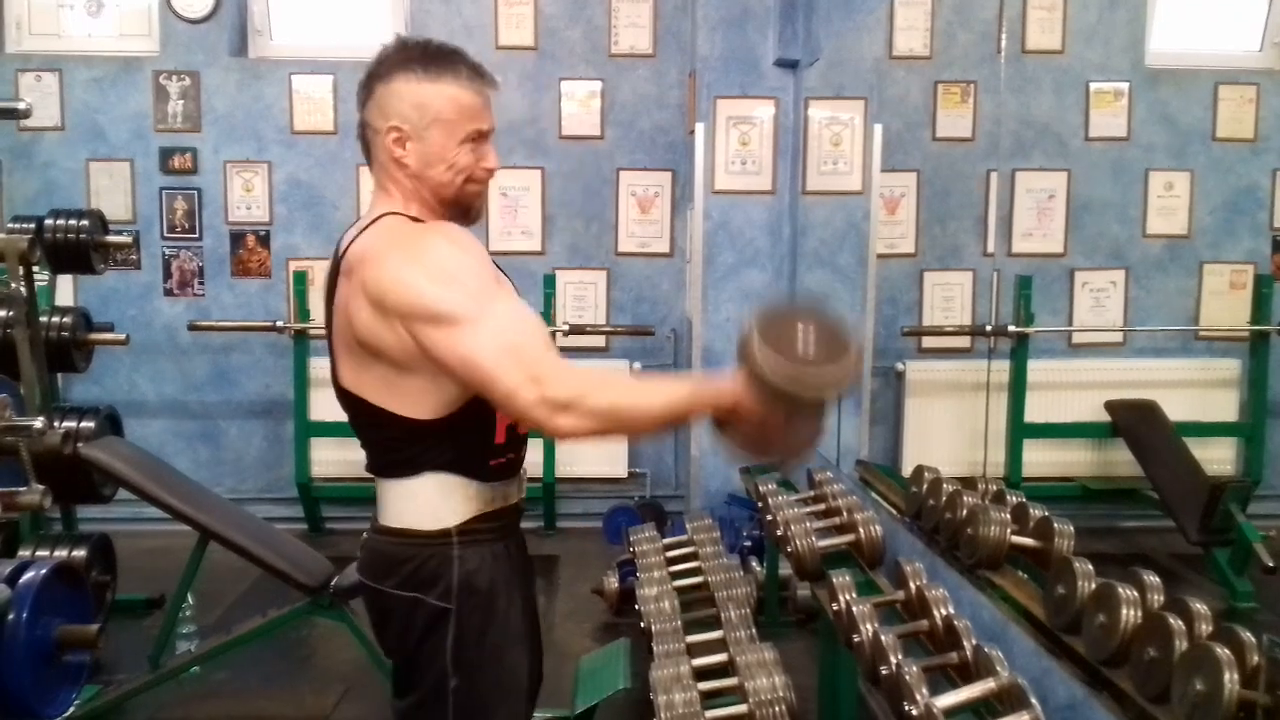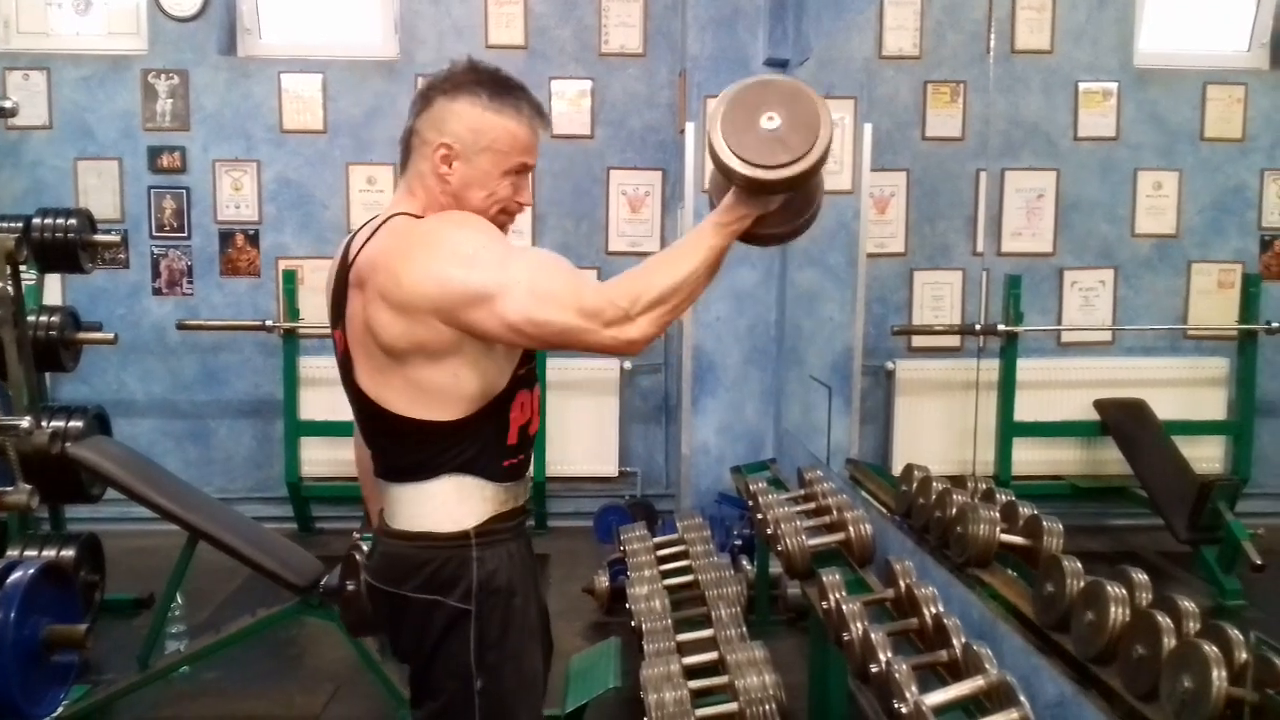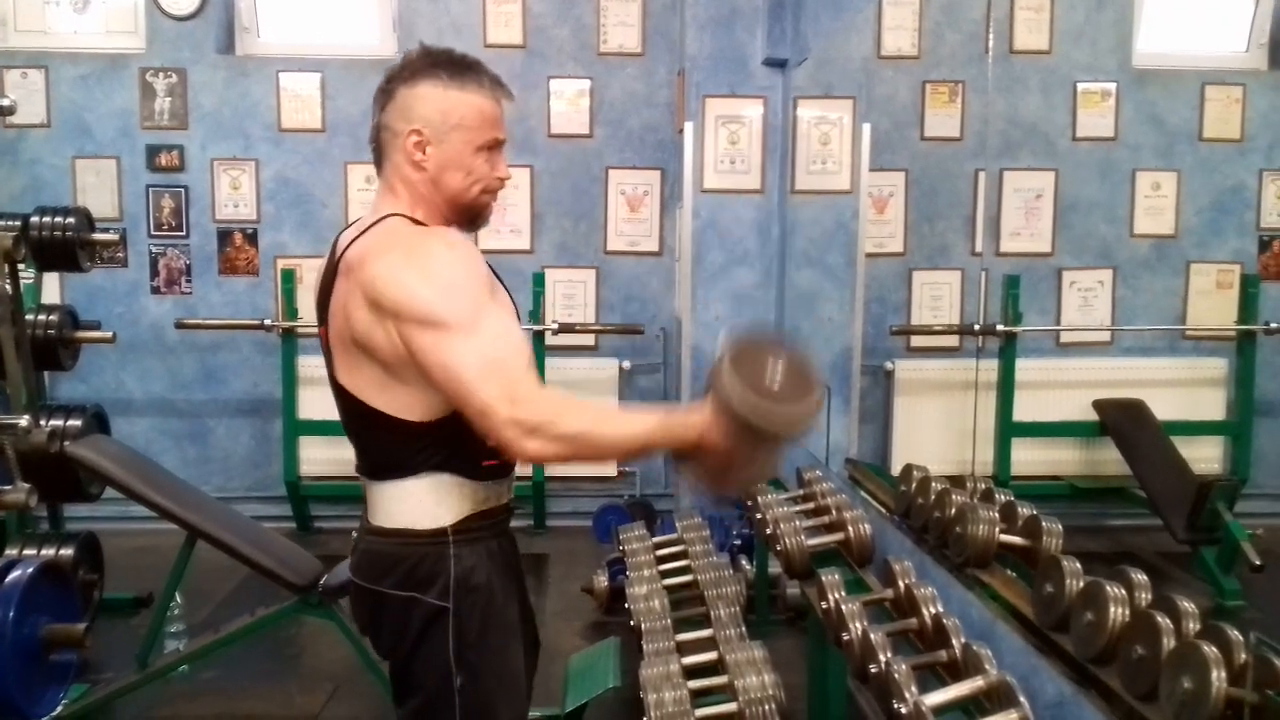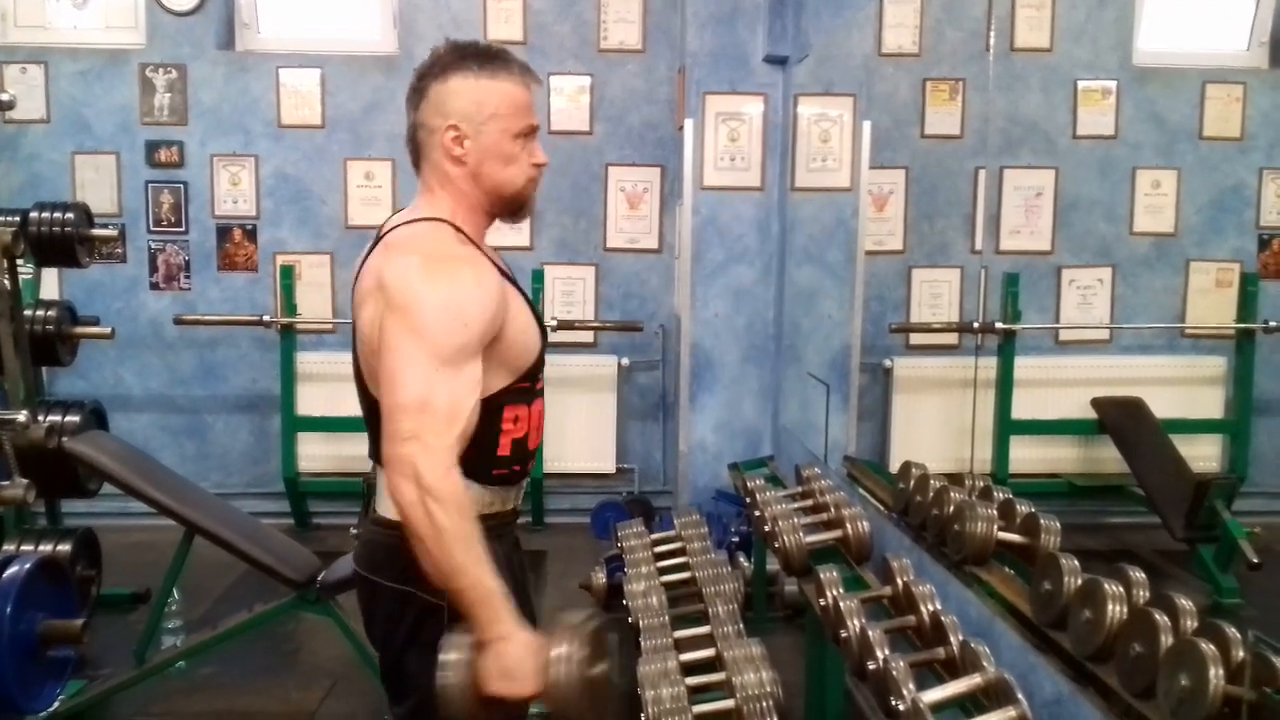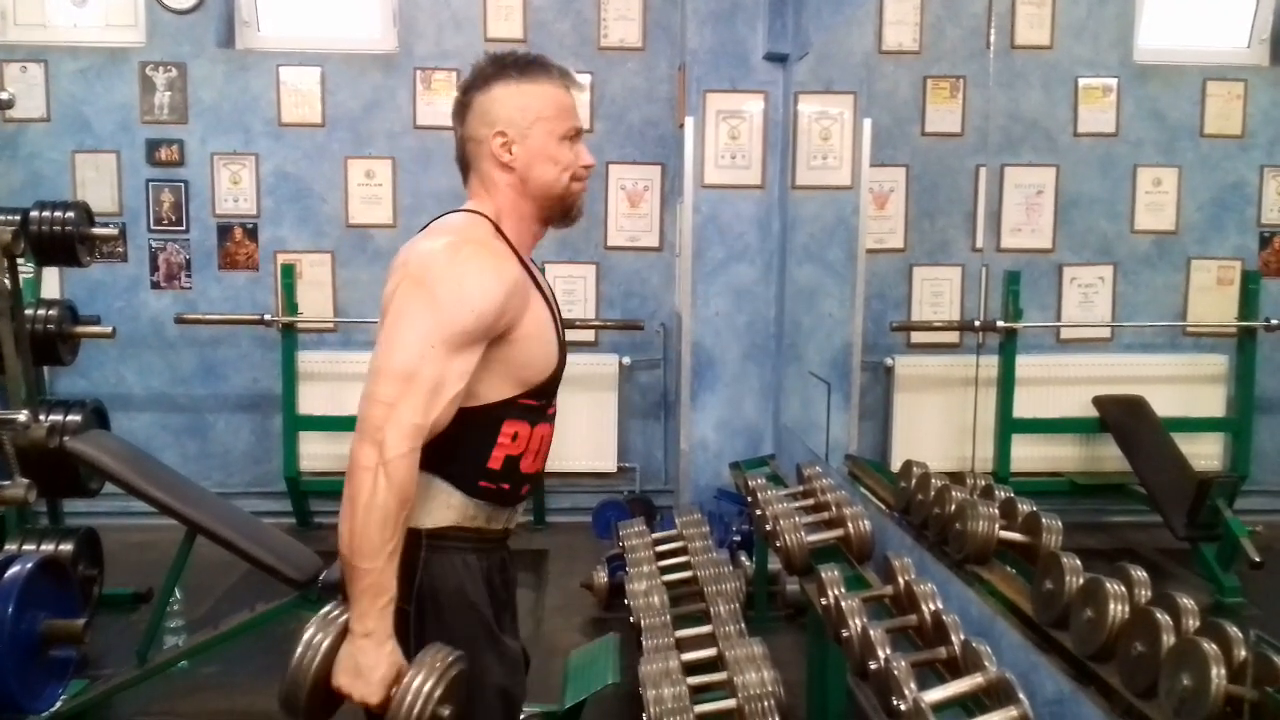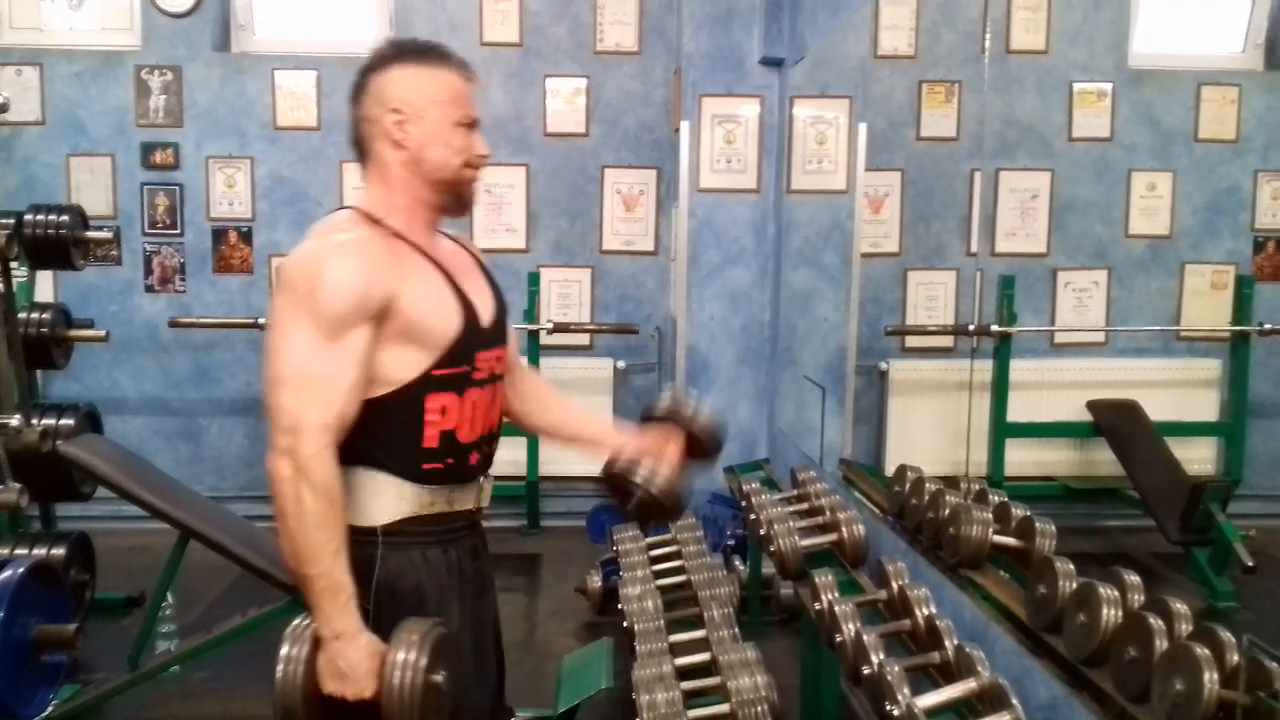
dt=0.4s
person 1, frame 1
left shoulder: (387, 249)
right shoulder: (417, 258)
right elbow: (558, 399)
right wrist: (720, 394)
left hip: (444, 548)
right hip: (447, 564)
person 1, frame 2
left shoulder: (378, 252)
right shoulder: (437, 252)
right elbow: (612, 319)
left wrist: (389, 542)
right wrist: (734, 216)
left hip: (431, 551)
right hip: (463, 568)
person 1, frame 3
left shoulder: (378, 249)
right shoulder: (414, 260)
right elbow: (528, 423)
right wrist: (689, 427)
left hip: (433, 551)
right hip: (441, 567)
person 1, frame 4
left shoulder: (434, 250)
right shoulder: (439, 272)
right elbow: (423, 474)
right wrist: (503, 630)
left hip: (456, 550)
right hip: (435, 571)
person 1, frame 5
left shoulder: (504, 266)
right shoulder: (466, 265)
right elbow: (384, 446)
right wrist: (371, 631)
left hip: (471, 561)
right hip: (427, 570)
person 1, frame 6
left shoulder: (452, 255)
right shoulder: (344, 259)
left elbow: (508, 382)
right elbow: (297, 453)
left wrist: (622, 440)
right wrist: (341, 627)
left hip: (455, 552)
right hip: (388, 568)
